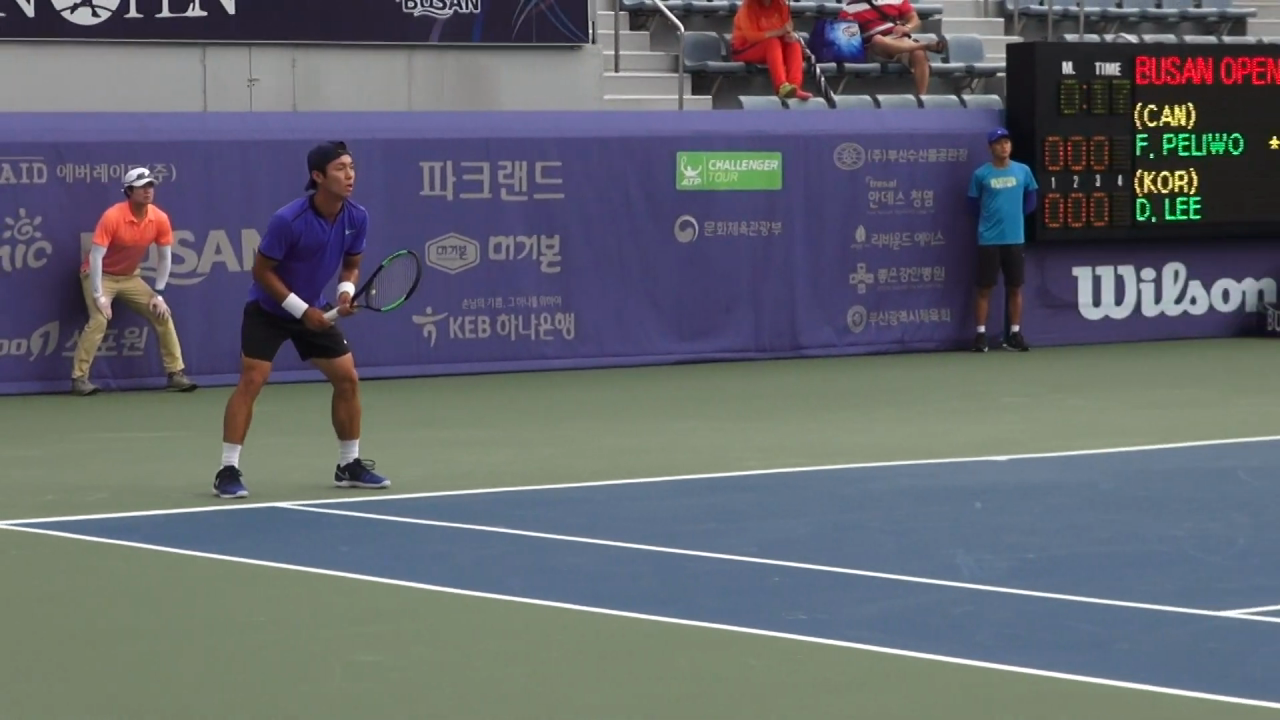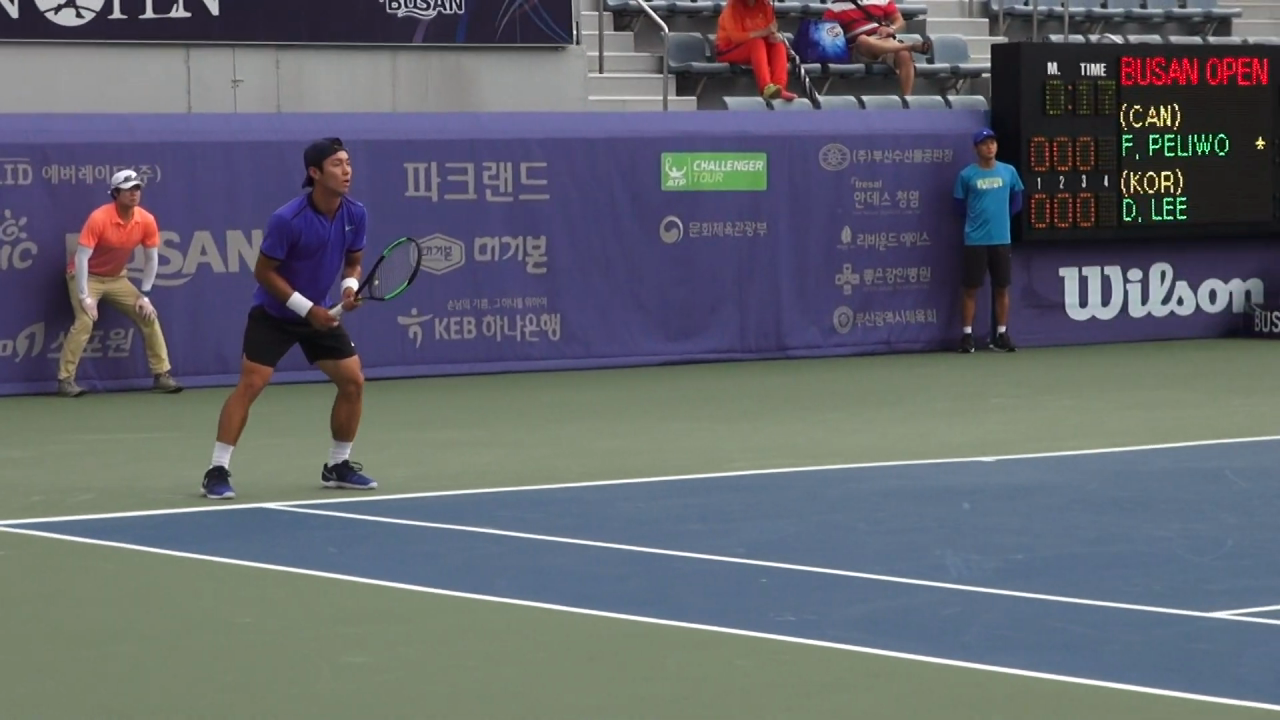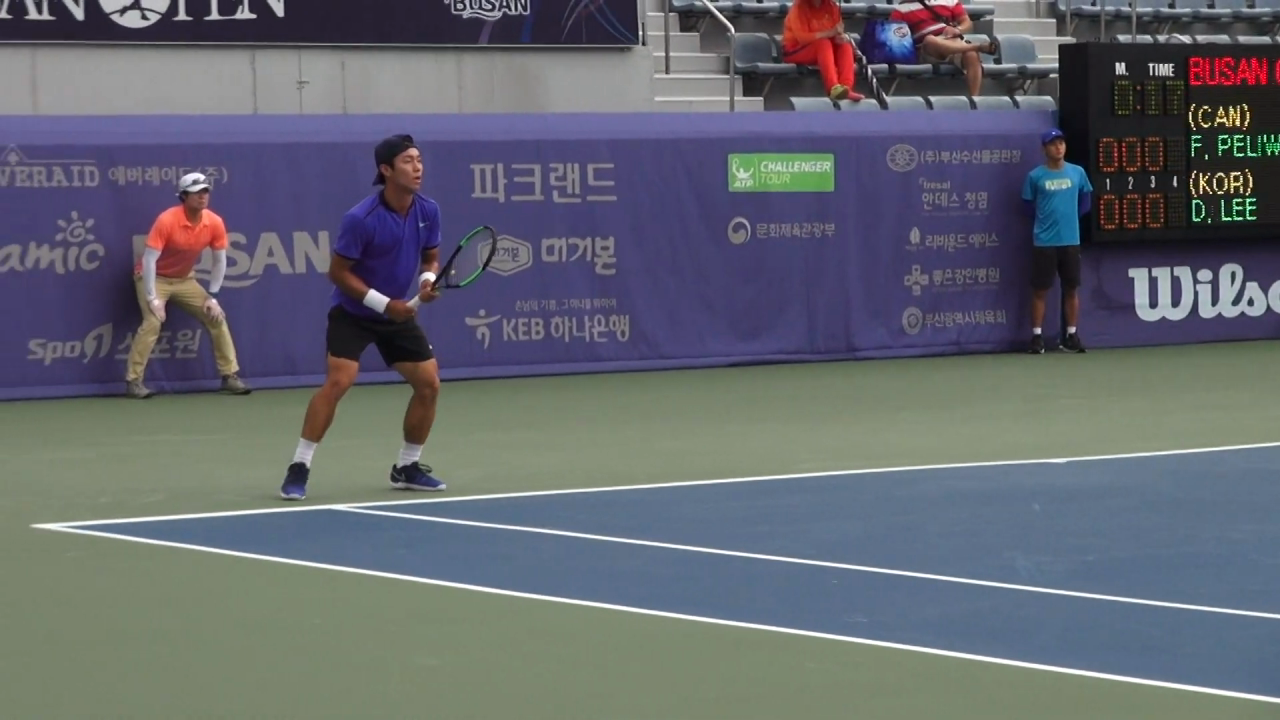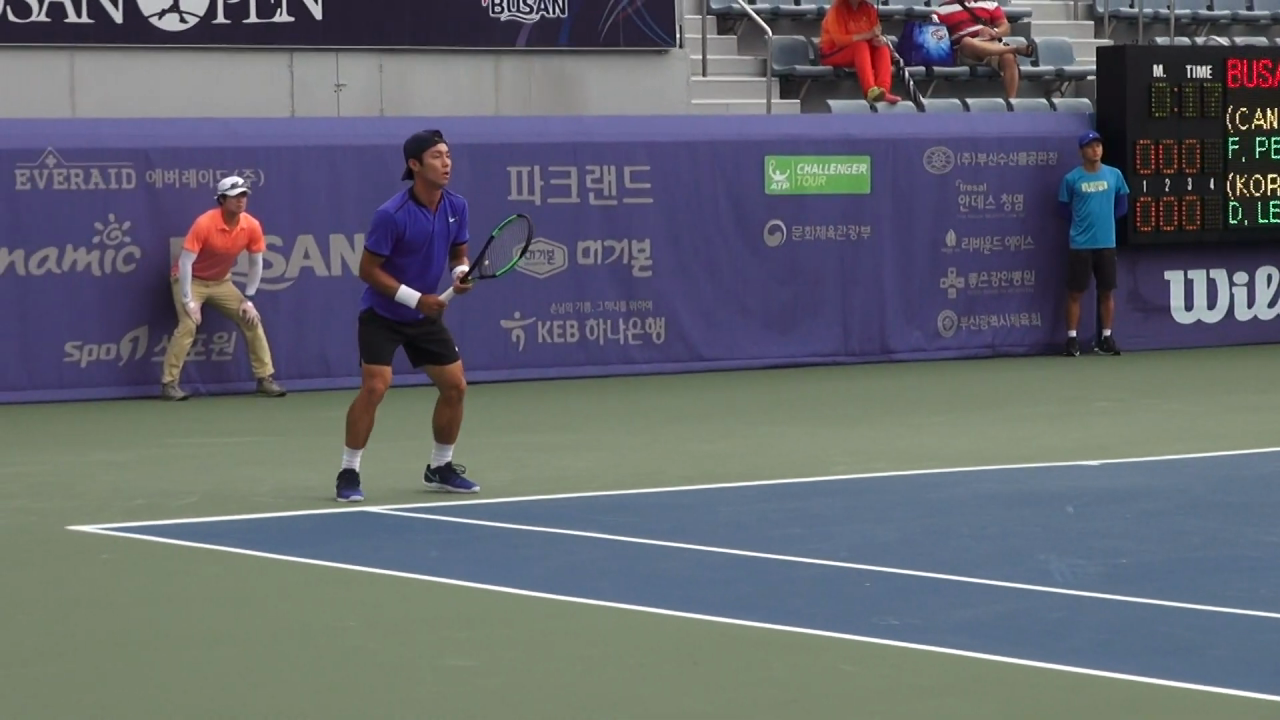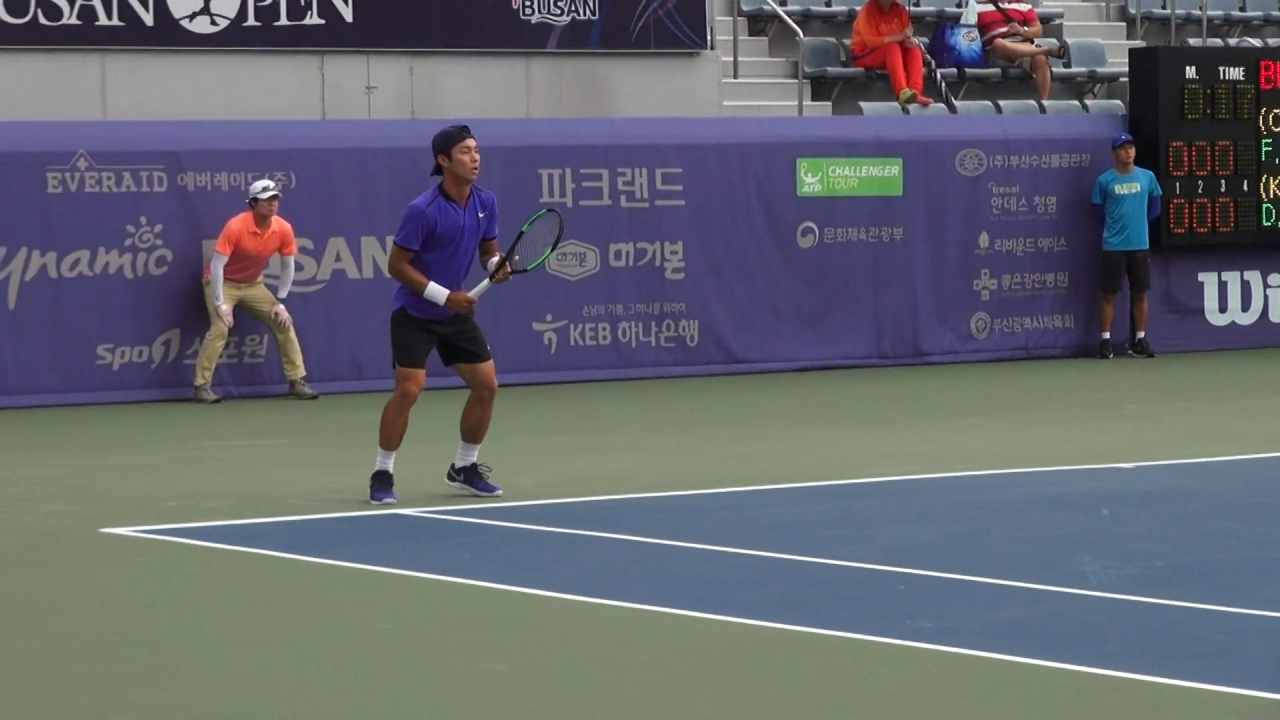
dt=0.2s
person 1, frame 1
left shoulder: (357, 217)
right shoulder: (288, 219)
left elbow: (351, 265)
right elbow: (261, 271)
left wrist: (346, 291)
right wrist: (302, 310)
left hip: (313, 310)
right hip: (267, 308)
left knee: (347, 379)
right knee: (251, 381)
left ankle: (349, 465)
right ankle: (228, 471)
person 1, frame 2
left shoulder: (356, 214)
right shoulder: (287, 219)
left elbow: (353, 262)
right elbow: (264, 272)
left wrist: (350, 286)
right wrist: (307, 308)
left hip: (320, 312)
right hip: (273, 313)
left knee: (353, 381)
right knee: (251, 385)
left ankle: (337, 466)
right ankle: (217, 471)
person 1, frame 3
left shoulder: (429, 211)
right shoulder: (360, 218)
left elbow: (431, 258)
right elbow: (338, 272)
left wrist: (428, 280)
right wrist: (384, 304)
left hip: (398, 313)
right hip: (352, 312)
left knee: (429, 385)
right knee: (337, 383)
left ankle: (406, 467)
right ankle: (299, 467)
person 1, frame 4
left shoulder: (457, 207)
right shoulder: (391, 215)
left elbow: (459, 254)
right elbow: (368, 270)
left wrist: (462, 273)
right wrist: (415, 298)
left hip: (425, 314)
right hip: (381, 314)
left knee: (455, 387)
right knee: (374, 389)
left ankle: (440, 468)
right ankle: (349, 472)
person 1, frame 5
left shoulder: (486, 202)
right shoulder: (421, 210)
left elbow: (488, 250)
right elbow: (397, 265)
left wrist: (497, 267)
right wrist: (444, 295)
left hip: (456, 313)
right hip: (414, 313)
left knee: (486, 386)
right knee: (408, 390)
left ankle: (464, 468)
right ankle: (382, 474)
person 2, frame 1
left shoulder: (1023, 171)
right shoulder: (981, 174)
left elbow: (1030, 201)
right elbow: (974, 203)
left wrist: (1013, 215)
right wrist: (992, 218)
left hip: (1015, 238)
right hip: (989, 239)
left knee: (1015, 287)
right knee: (984, 288)
left ankle: (1014, 334)
right ankle: (980, 334)
person 2, frame 2
left shoulder: (1009, 171)
right shoulder: (966, 175)
left elbow: (1016, 201)
right elbow: (960, 205)
left wrist: (999, 216)
right wrist: (978, 218)
left hip: (1001, 239)
right hip: (975, 240)
left knee: (1002, 288)
right knee: (970, 289)
left ankle: (1001, 334)
right ankle: (967, 335)
person 2, frame 3
left shoulder: (1078, 172)
right shoulder: (1035, 176)
left elbow: (1085, 202)
right elbow: (1029, 205)
left wrist: (1068, 217)
right wrist: (1047, 219)
left hip: (1071, 240)
right hip: (1044, 242)
left knee: (1071, 289)
right knee: (1040, 290)
left ankle: (1071, 335)
right ankle: (1037, 336)
person 2, frame 4
left shoulder: (1114, 175)
right shoulder: (1071, 178)
left elbow: (1122, 205)
right elbow: (1065, 208)
left wrist: (1104, 220)
right wrist: (1083, 222)
left hip: (1107, 243)
right hip: (1080, 244)
left knee: (1106, 292)
right knee: (1075, 293)
left ankle: (1106, 337)
right ankle: (1072, 338)
person 2, frame 5
left shoulder: (1148, 177)
right shoulder: (1104, 180)
left elbow: (1155, 207)
right elbow: (1098, 210)
left wrist: (1137, 222)
right wrist: (1116, 224)
left hip: (1140, 245)
right hip: (1113, 246)
left knee: (1140, 294)
right knee: (1109, 295)
left ankle: (1140, 340)
right ankle: (1106, 340)
person 3, frame 1
left shoulder: (160, 219)
right shoulder: (112, 216)
left elbow: (165, 257)
right elbow: (95, 256)
left wrist: (158, 294)
right wrist: (99, 296)
left hip: (131, 277)
right hip: (100, 275)
left knee: (162, 315)
right knee: (99, 320)
left ankle: (175, 374)
right ankle: (79, 378)
person 3, frame 2
left shoulder: (147, 220)
right shoulder: (99, 218)
left elbow: (151, 259)
right elbow: (81, 258)
left wrist: (144, 295)
right wrist: (85, 297)
left hip: (117, 278)
right hip: (86, 276)
left knee: (149, 316)
right knee: (85, 321)
left ankle: (162, 375)
right ankle: (65, 380)
person 3, frame 3
left shoulder: (215, 223)
right shoulder: (166, 220)
left elbow: (220, 261)
right elbow: (149, 259)
left wrist: (212, 296)
right wrist: (153, 298)
left hip: (185, 279)
right hip: (154, 277)
left knee: (216, 317)
right knee: (152, 321)
left ankle: (230, 376)
right ankle: (133, 381)
person 3, frame 4
left shoulder: (252, 226)
right shoulder: (204, 223)
left elbow: (256, 264)
right elbow: (185, 262)
left wrist: (248, 299)
right wrist: (188, 301)
left hip: (221, 281)
right hip: (190, 279)
left knee: (252, 320)
right knee: (188, 324)
left ankle: (265, 379)
right ankle: (169, 383)
person 3, frame 5
left shoulder: (284, 229)
right shoulder: (236, 226)
left elbow: (288, 267)
right elbow: (216, 265)
left wrist: (280, 302)
right wrist: (220, 304)
left hip: (253, 284)
right hip: (223, 282)
left knee: (284, 323)
right knee: (220, 327)
left ankle: (297, 381)
right ankle: (202, 386)
